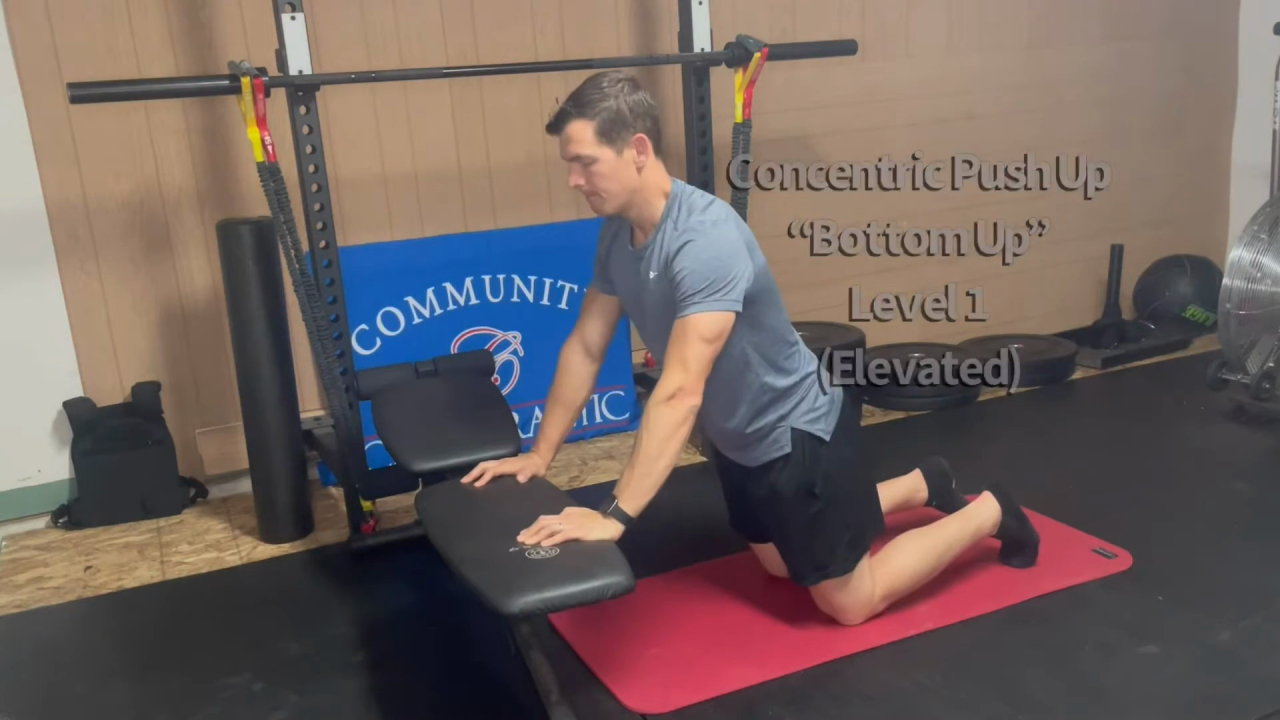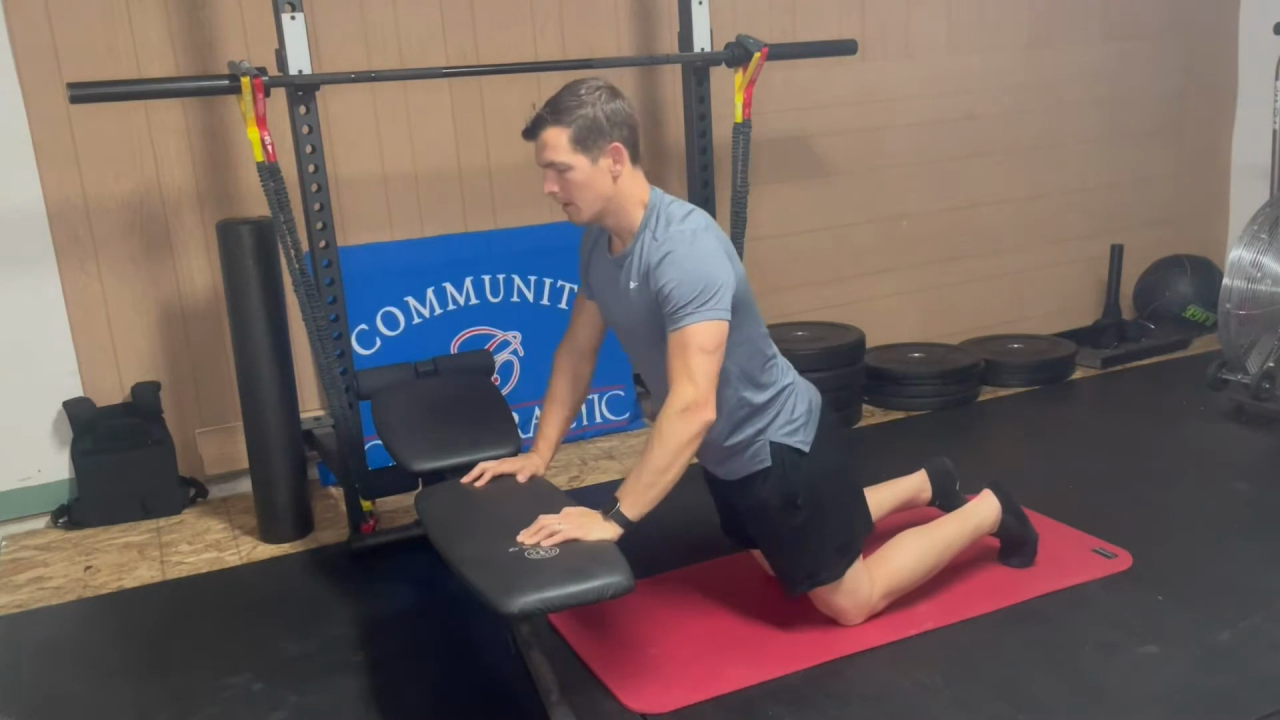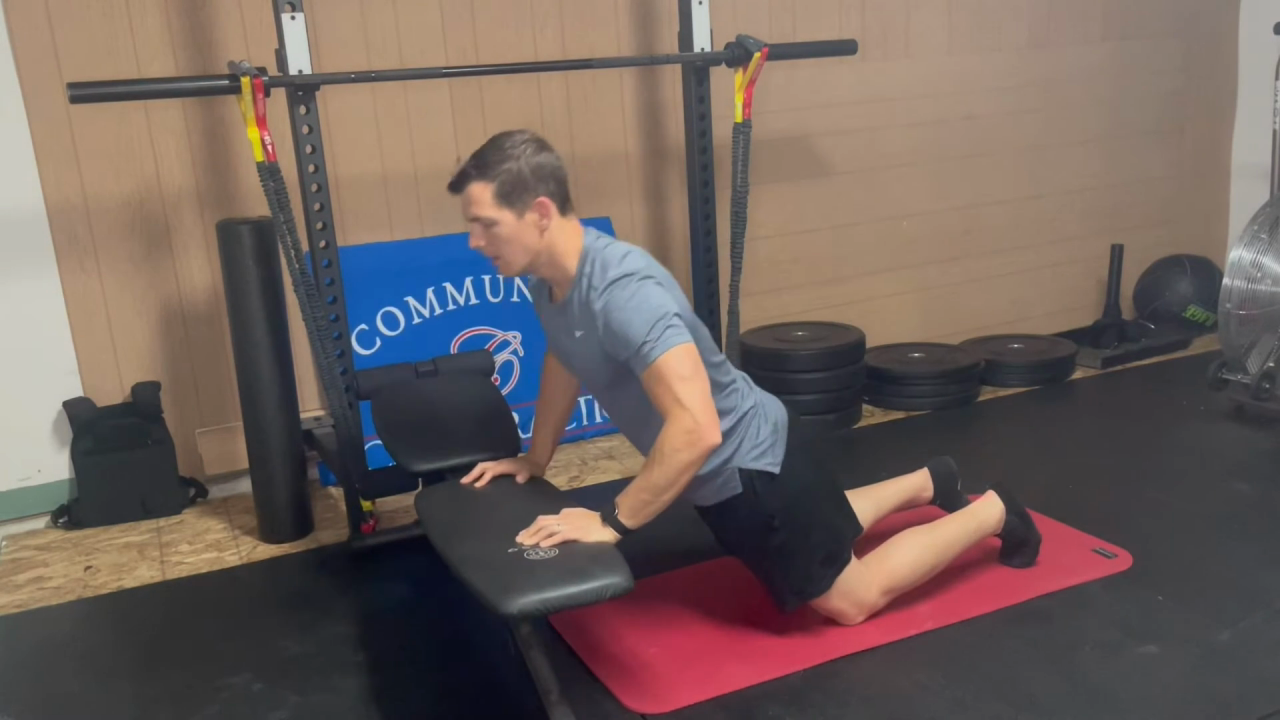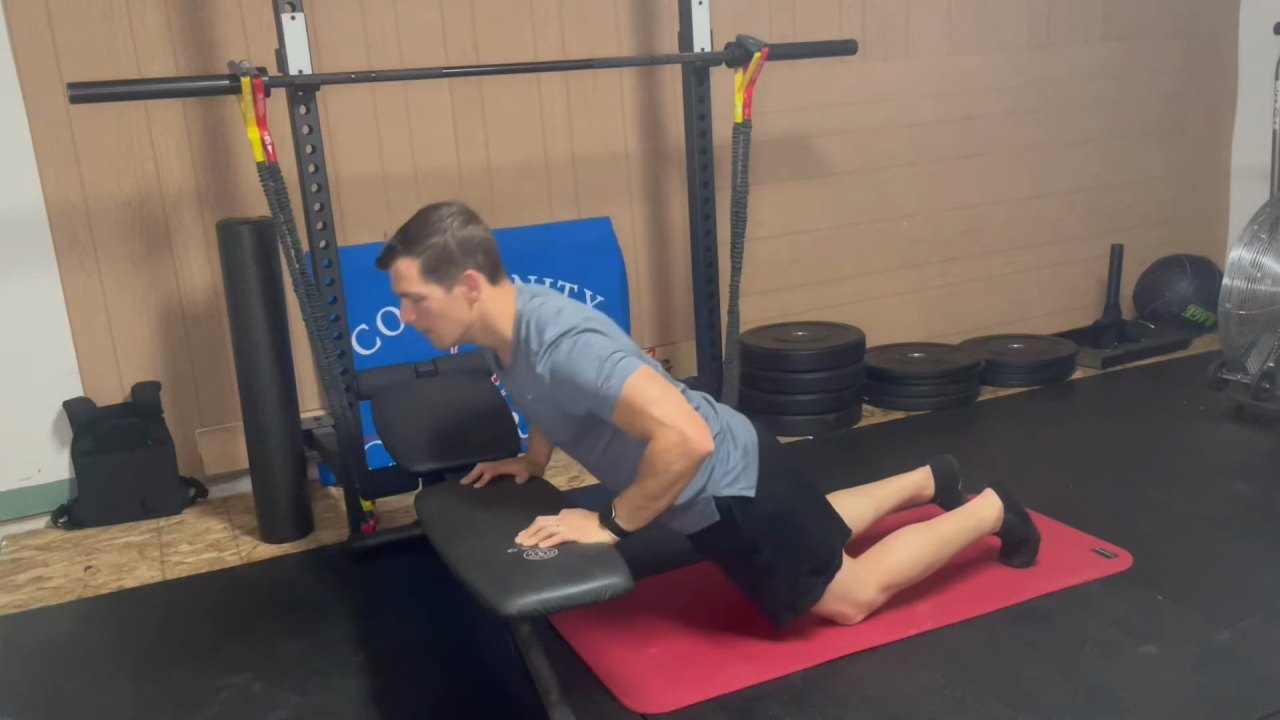
dt=0.4s
person 1, frame 1
left shoulder: (706, 237)
right shoulder: (618, 235)
left elbow: (681, 394)
right elbow: (585, 348)
left wrist: (614, 516)
right wrist: (539, 455)
left hip: (799, 431)
right hip: (741, 436)
left knee: (848, 601)
right knee: (782, 564)
left ankle: (987, 513)
right ankle: (921, 485)
person 1, frame 2
left shoulder: (685, 248)
right shoulder: (601, 241)
left elbow: (693, 407)
right elbow: (578, 349)
left wrist: (614, 519)
right wrist: (539, 454)
left hip: (780, 443)
right hip: (731, 450)
left knee: (849, 601)
right knee: (784, 566)
left ankle: (989, 511)
right ankle: (925, 485)
person 1, frame 3
left shoulder: (621, 290)
right shoulder: (551, 279)
left elbow: (696, 430)
right elbow: (564, 364)
left wrist: (612, 523)
right wrist: (533, 458)
left hip: (752, 461)
right hip: (725, 470)
left knee: (852, 599)
right knee: (815, 538)
left ankle: (992, 511)
right ankle: (927, 482)
person 1, frame 4
left shoulder: (557, 346)
right shoulder: (515, 318)
left elbow: (687, 440)
left wrist: (609, 523)
right wrist: (531, 460)
left hip: (731, 484)
right hip: (722, 483)
left knee: (851, 596)
right knee: (816, 536)
left ankle: (989, 509)
right ankle: (929, 480)
